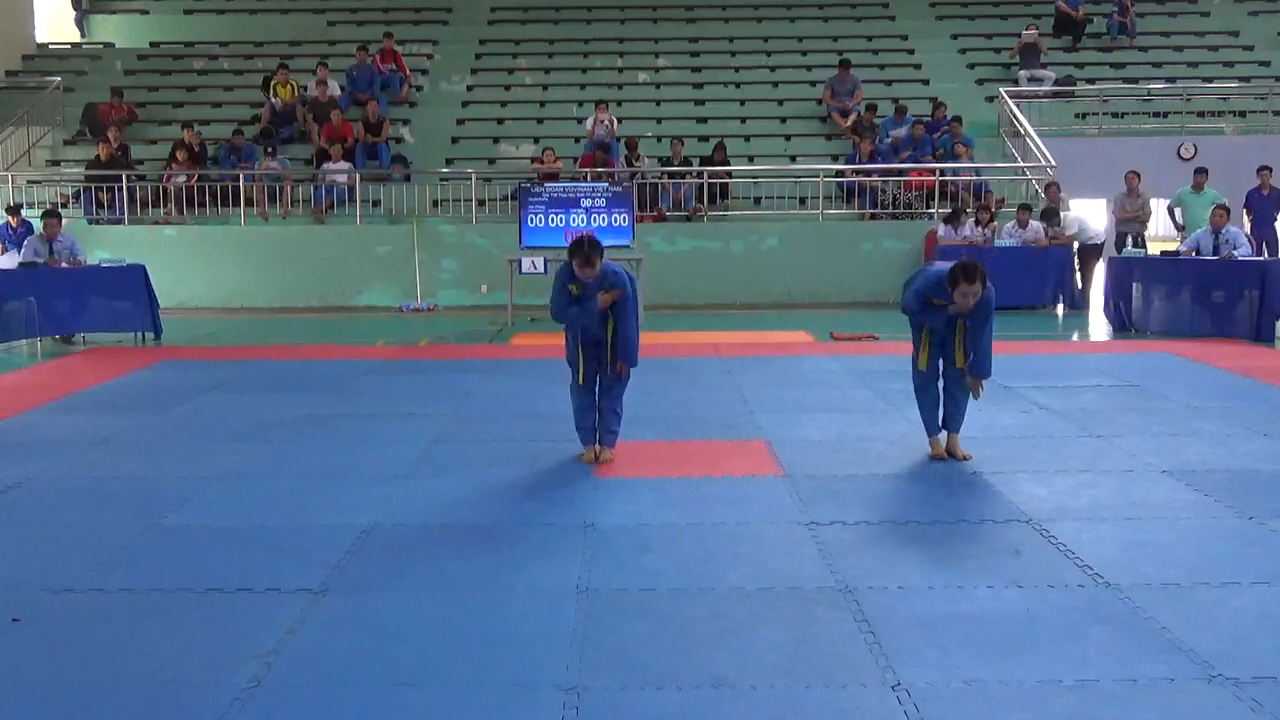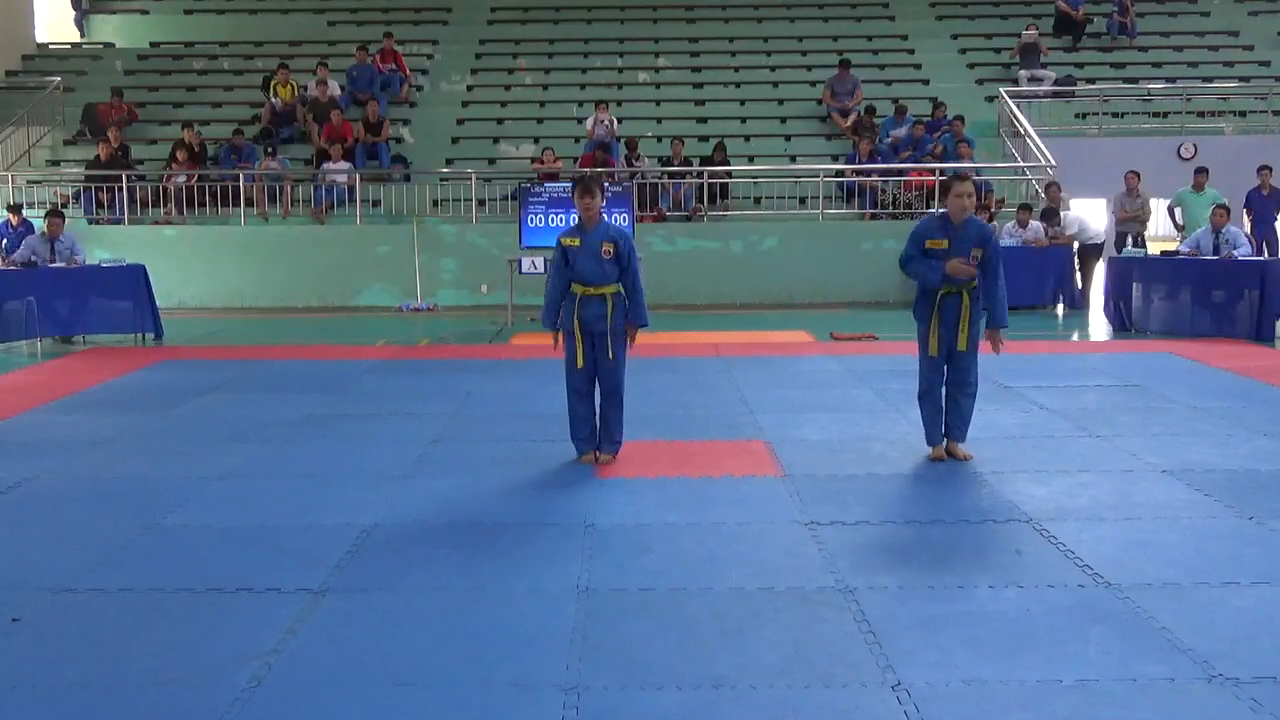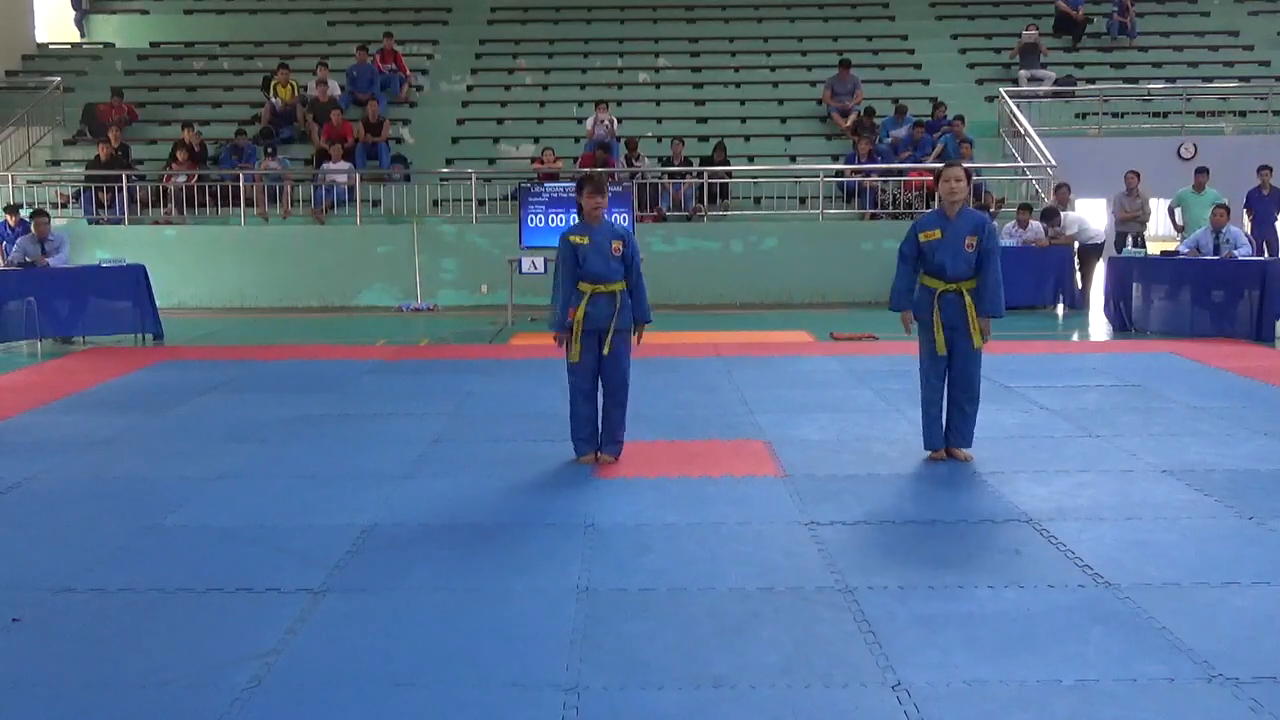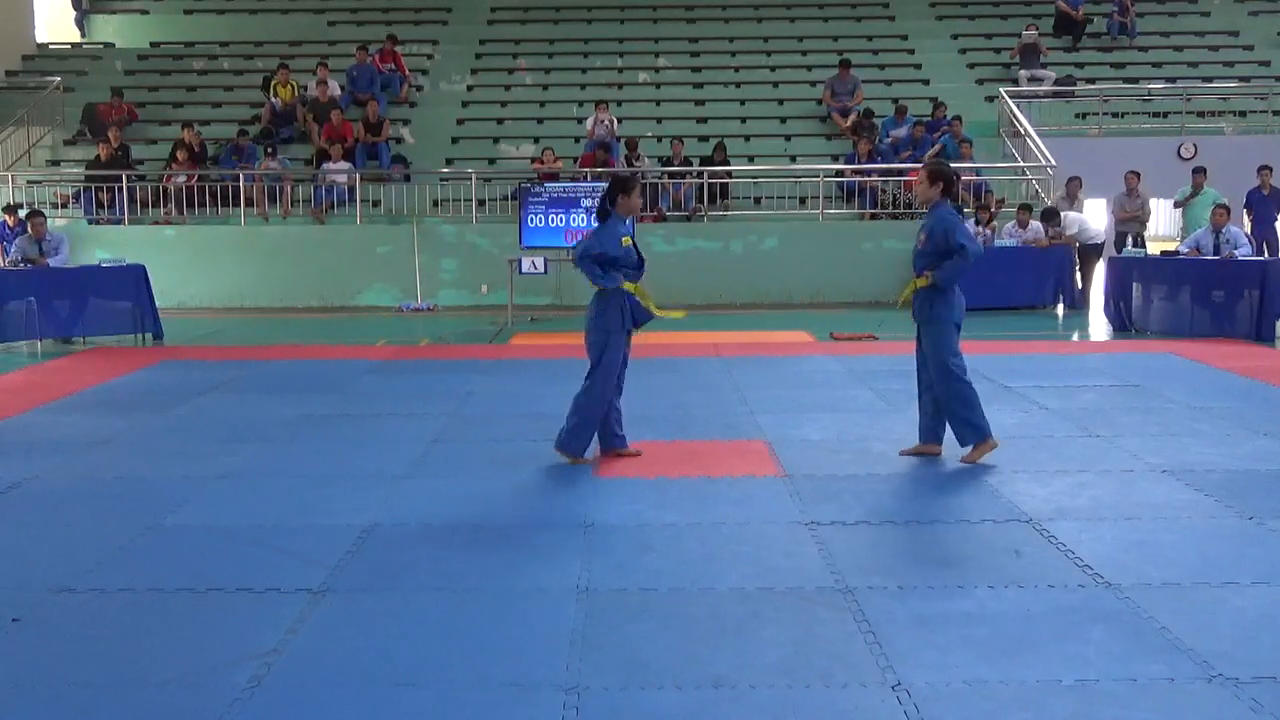
dt=0.5s
person 1, frame 1
left shoulder: (617, 277)
right shoulder: (564, 275)
left elbow: (627, 319)
right elbow: (559, 313)
left wrist: (626, 357)
right wrist: (595, 305)
left hip: (610, 331)
right hip: (580, 331)
left knee: (612, 384)
right knee: (582, 383)
left ankle: (607, 442)
right ankle: (589, 442)
person 1, frame 2
left shoulder: (619, 237)
right shoulder: (566, 239)
left elbow: (632, 280)
right elbow: (557, 281)
left wrist: (635, 320)
right wrist: (555, 322)
left hip: (610, 315)
right hip: (577, 315)
left knee: (612, 383)
right knee: (579, 383)
left ankle: (608, 446)
right ankle: (585, 446)
person 1, frame 3
left shoulder: (622, 235)
right shoulder: (570, 237)
left elbow: (635, 278)
right elbow: (564, 282)
left wrist: (640, 318)
right wrist: (560, 322)
left hip: (616, 313)
right hip: (582, 314)
left knee: (617, 383)
right knee: (582, 383)
left ankle: (611, 446)
right ankle: (585, 447)
person 1, frame 4
left shoulder: (617, 228)
right shoulder: (612, 231)
left elbow: (583, 251)
right elbow: (581, 255)
left wrist: (612, 279)
right wrist: (609, 282)
left hip: (617, 312)
right hip: (611, 312)
left knee: (612, 381)
right knee: (600, 381)
left ankle: (613, 442)
right ankle: (570, 444)
person 2, frame 1
left shoulder: (986, 295)
right shoulder: (929, 281)
left elbow: (981, 334)
right elbow: (910, 308)
left wrist: (976, 372)
right wrist: (947, 311)
left hip: (959, 324)
right hip: (928, 322)
left knee: (959, 376)
right knee: (925, 375)
left ankle: (953, 438)
right ankle: (934, 438)
person 2, frame 2
left shoulder: (984, 233)
right shoulder: (926, 229)
left elbow: (994, 279)
right elbow: (909, 263)
left wrist: (995, 324)
right wrist: (944, 269)
left hip: (966, 307)
right hip: (933, 306)
left knee: (964, 377)
right knee: (931, 376)
left ankle: (954, 440)
right ankle: (936, 441)
person 2, frame 3
left shoulder: (981, 224)
right shoulder: (923, 224)
left elbow: (990, 270)
right elbow: (907, 265)
left wrist: (987, 313)
right wrist: (904, 305)
left hip: (967, 308)
right hip: (932, 306)
left knee: (966, 380)
right knee: (932, 379)
left ankle: (956, 442)
right ankle: (936, 444)
person 2, frame 4
left shoulder: (945, 219)
right shoulder: (935, 216)
left elbow: (971, 251)
left wrist: (939, 277)
right wrist: (927, 274)
left hip: (939, 305)
right hip: (929, 304)
left knee: (948, 373)
right knee: (929, 374)
left ankle: (982, 438)
right ankle: (930, 440)
